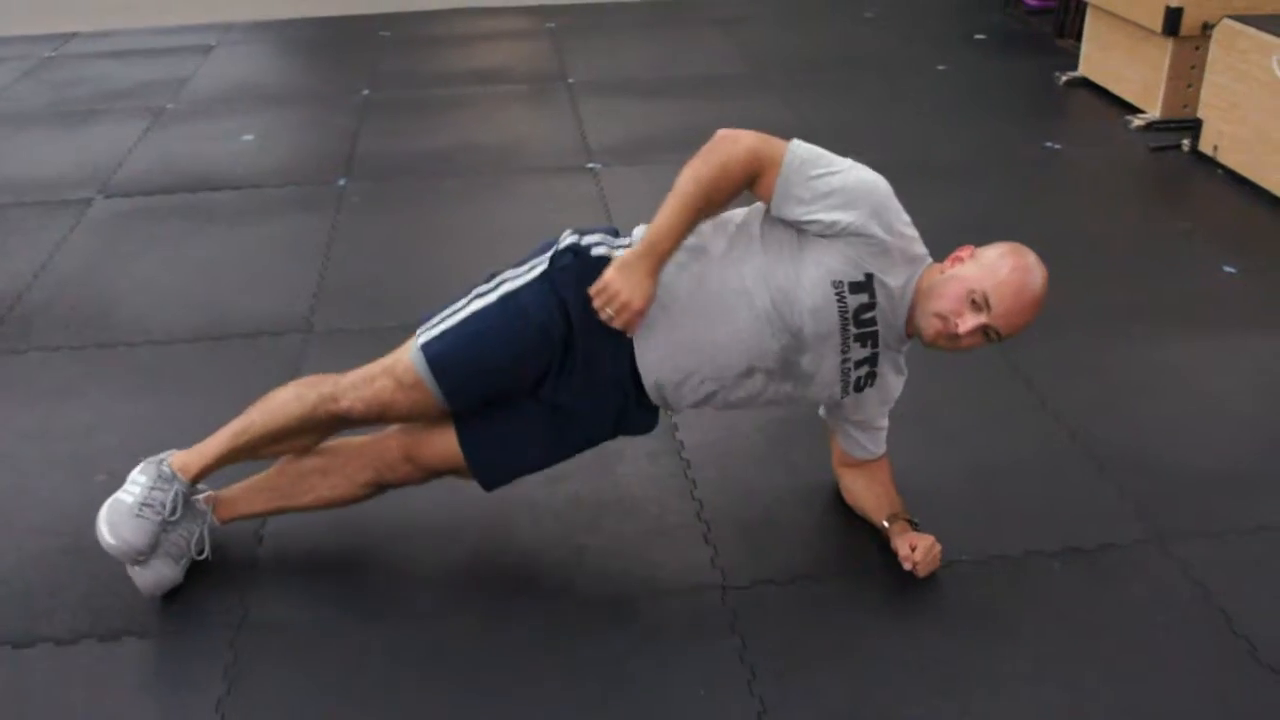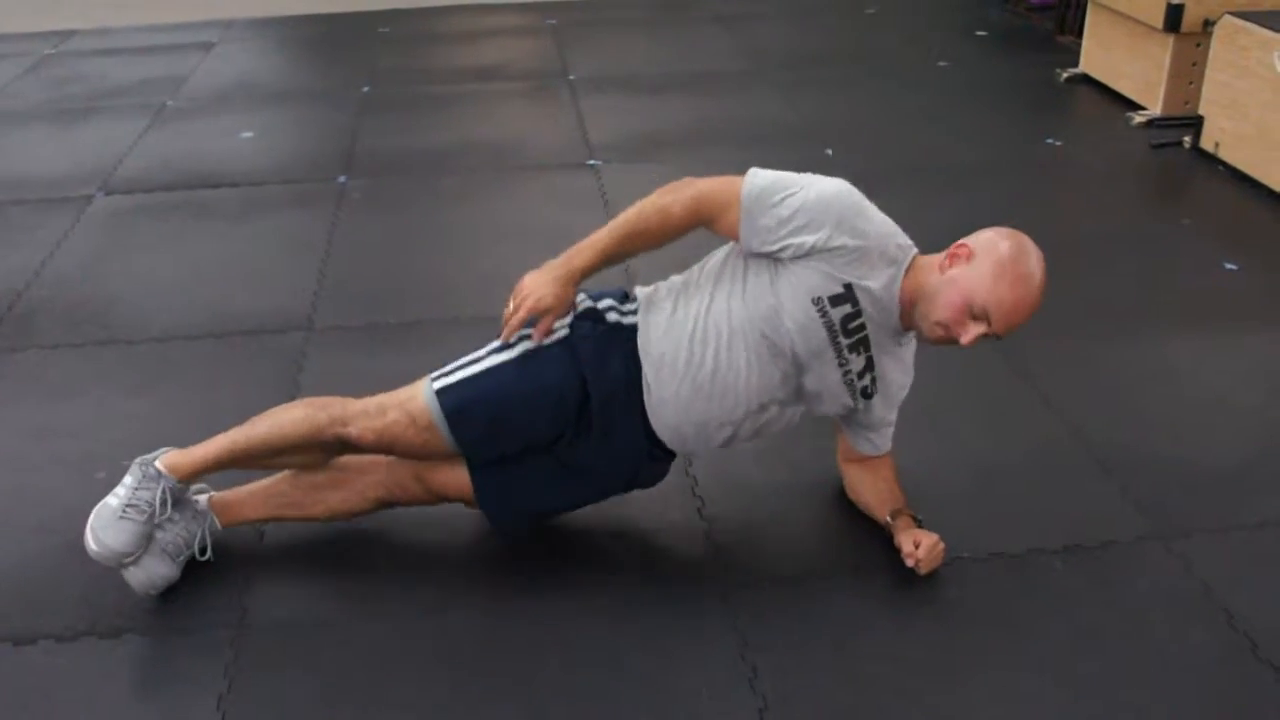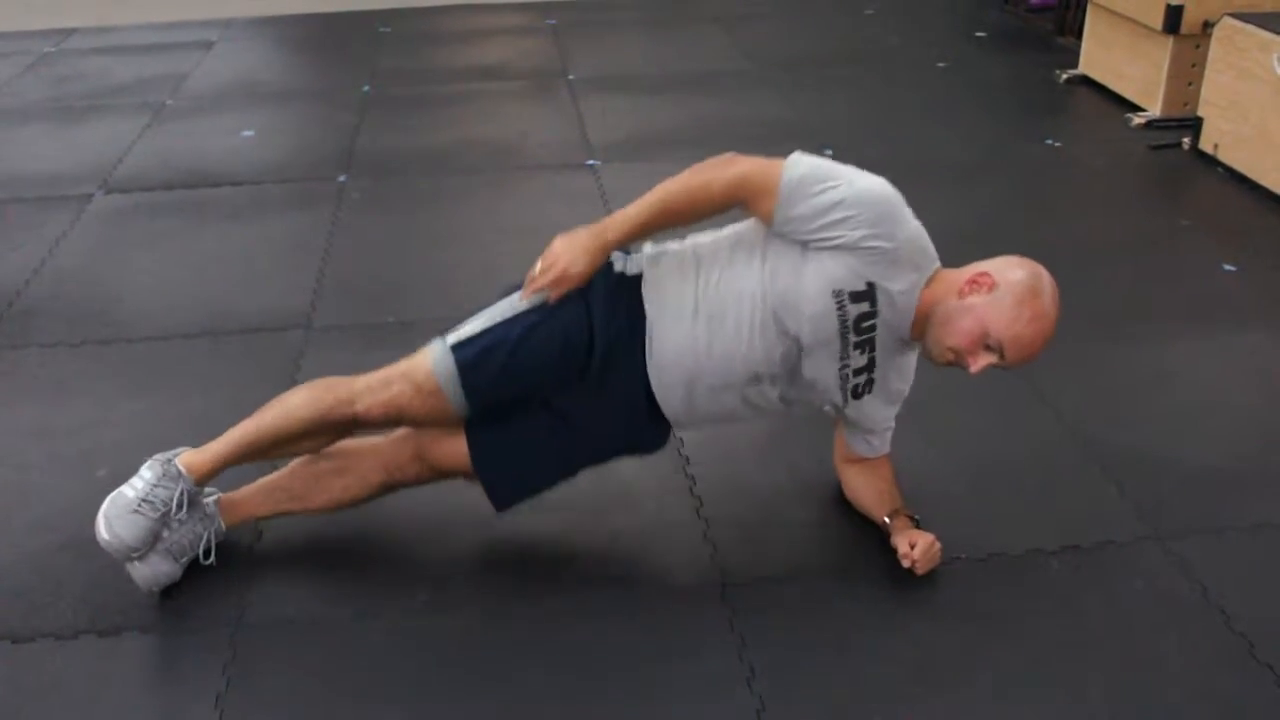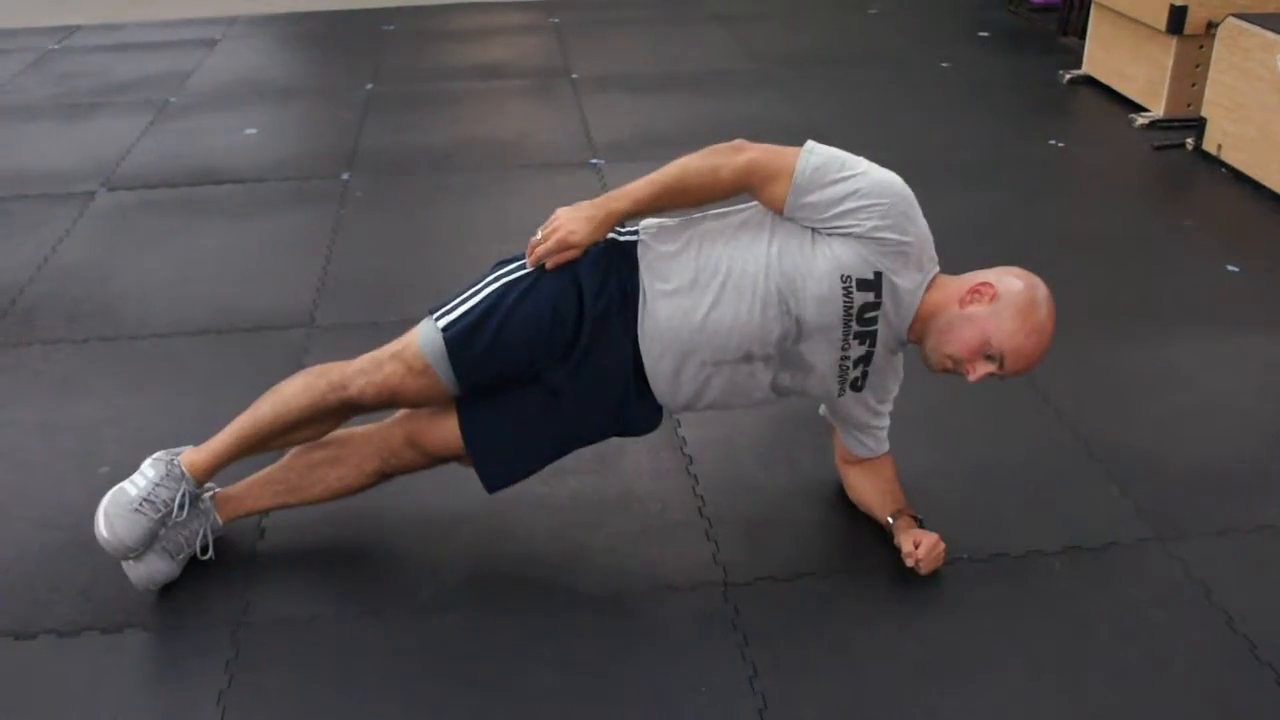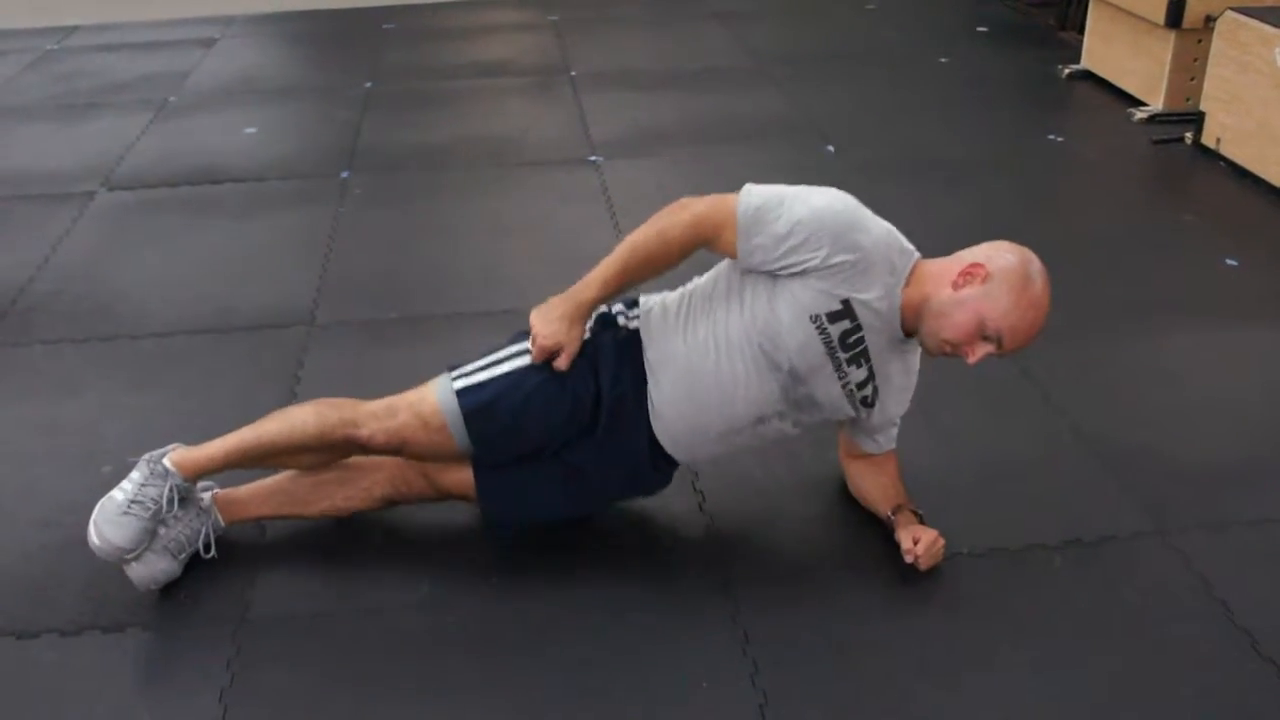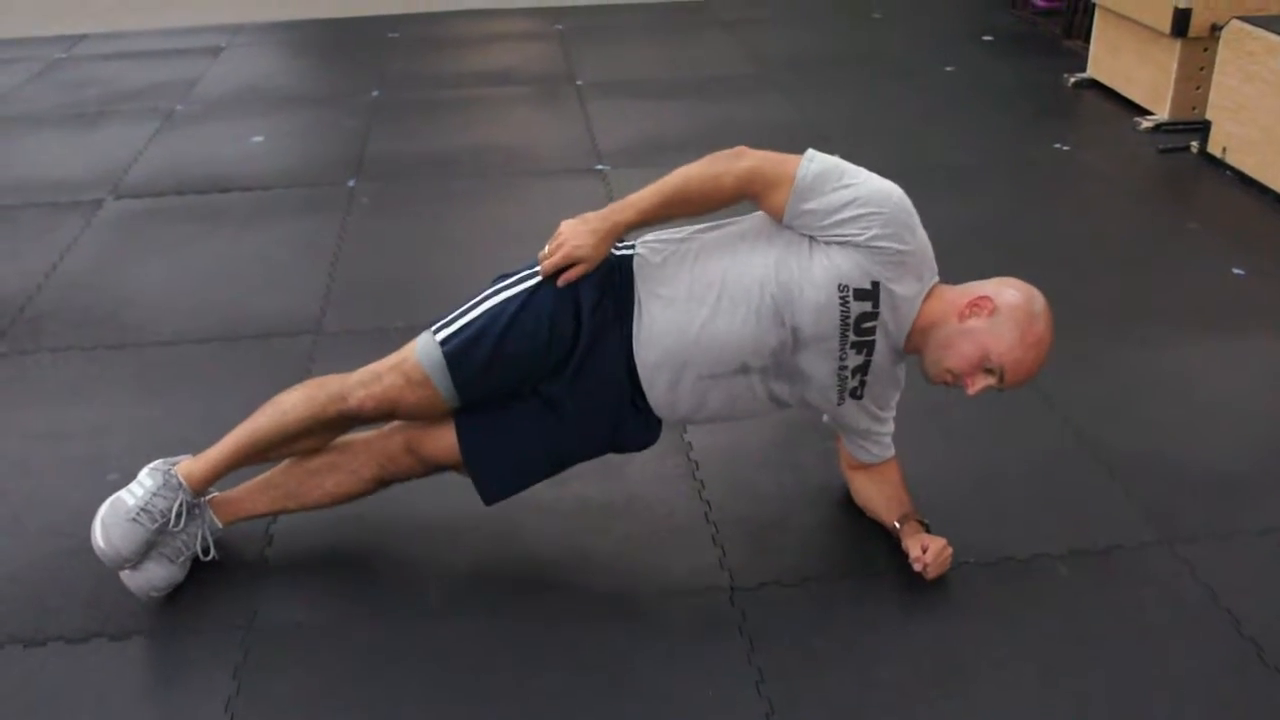
dt=0.7s
person 1, frame 1
left shoulder: (878, 371)
right shoulder: (871, 214)
left elbow: (857, 462)
right elbow: (738, 148)
left wrist: (900, 528)
right wrist: (647, 253)
left hip: (616, 393)
right hip: (585, 304)
left knee: (408, 458)
right knee: (368, 397)
left ankle: (205, 516)
right ankle: (183, 472)
person 1, frame 2
left shoulder: (890, 371)
right shoulder: (848, 225)
left elbow: (862, 459)
right elbow: (695, 199)
left wrist: (905, 524)
right wrist: (565, 268)
left hip: (631, 446)
right hip: (603, 358)
left knee: (417, 482)
right knee: (377, 428)
left ankle: (205, 519)
right ankle: (175, 471)
person 1, frame 3
left shoulder: (890, 369)
right shoulder: (879, 222)
left elbow: (860, 457)
right elbow: (734, 176)
left wrist: (901, 524)
right wrist: (602, 233)
left hip: (630, 407)
right hip: (607, 314)
left knee: (426, 457)
right knee: (386, 401)
left ankle: (215, 519)
right ankle: (189, 473)
person 1, frame 4
left shoulder: (878, 366)
right shoulder: (889, 215)
left elbow: (860, 456)
right elbow: (743, 161)
left wrist: (904, 524)
right wrist: (602, 208)
left hip: (620, 389)
right hip: (602, 290)
left knee: (415, 441)
right knee: (377, 383)
left ankle: (210, 514)
right ankle: (189, 471)
person 1, frame 5
left shoulder: (894, 377)
right shoulder: (849, 239)
left elbow: (864, 455)
right elbow: (693, 218)
left wrist: (905, 520)
right wrist: (577, 299)
left hip: (635, 455)
right hip: (612, 366)
left knee: (422, 477)
right knee: (395, 427)
left ankle: (208, 517)
right ankle: (179, 472)
person 1, frame 6
left shoulder: (877, 379)
right shoulder: (888, 226)
left elbow: (865, 462)
right elbow: (748, 167)
left wrist: (912, 528)
right wrist: (609, 219)
left hip: (621, 404)
right hip: (599, 304)
left knee: (413, 451)
right knee: (377, 395)
left ankle: (209, 519)
right ankle: (186, 479)
